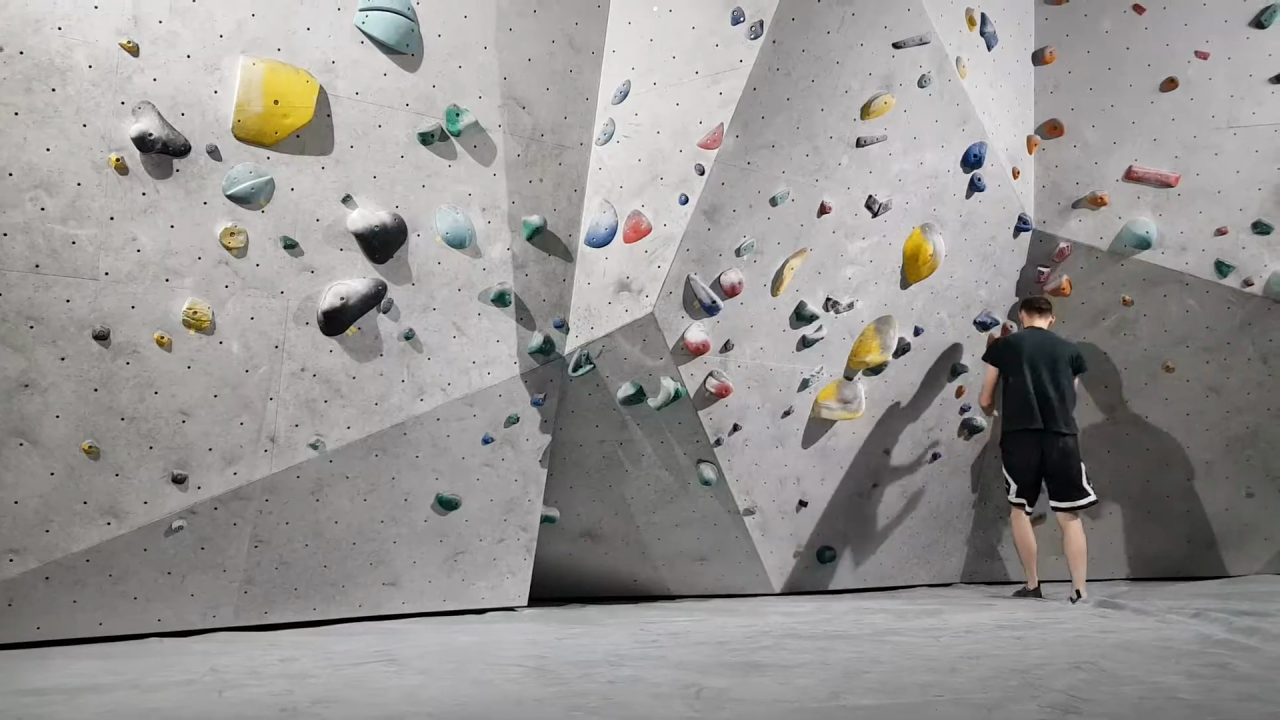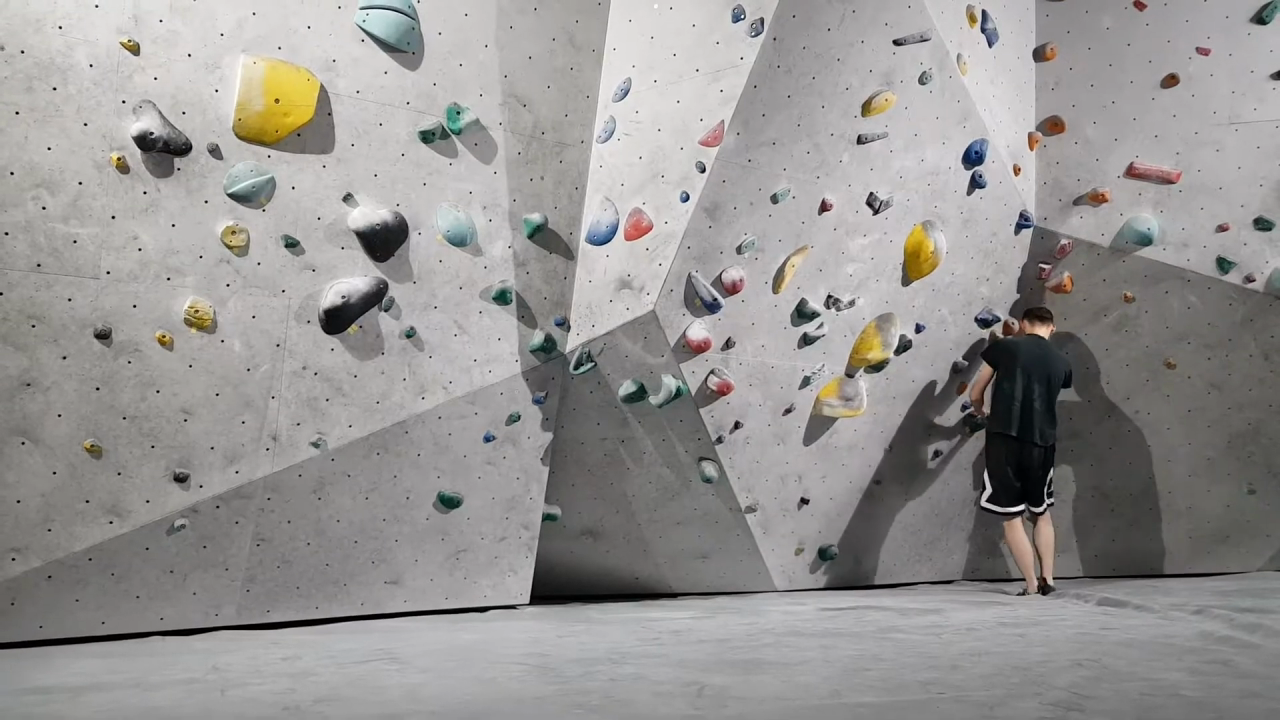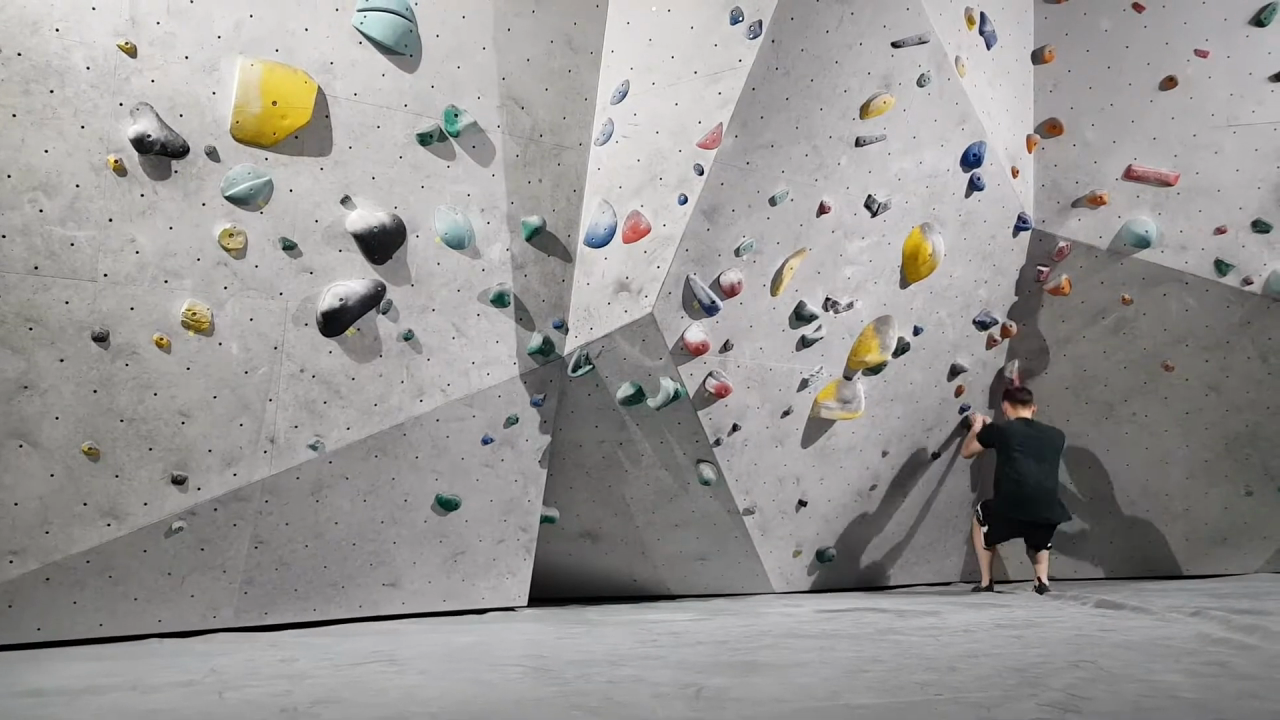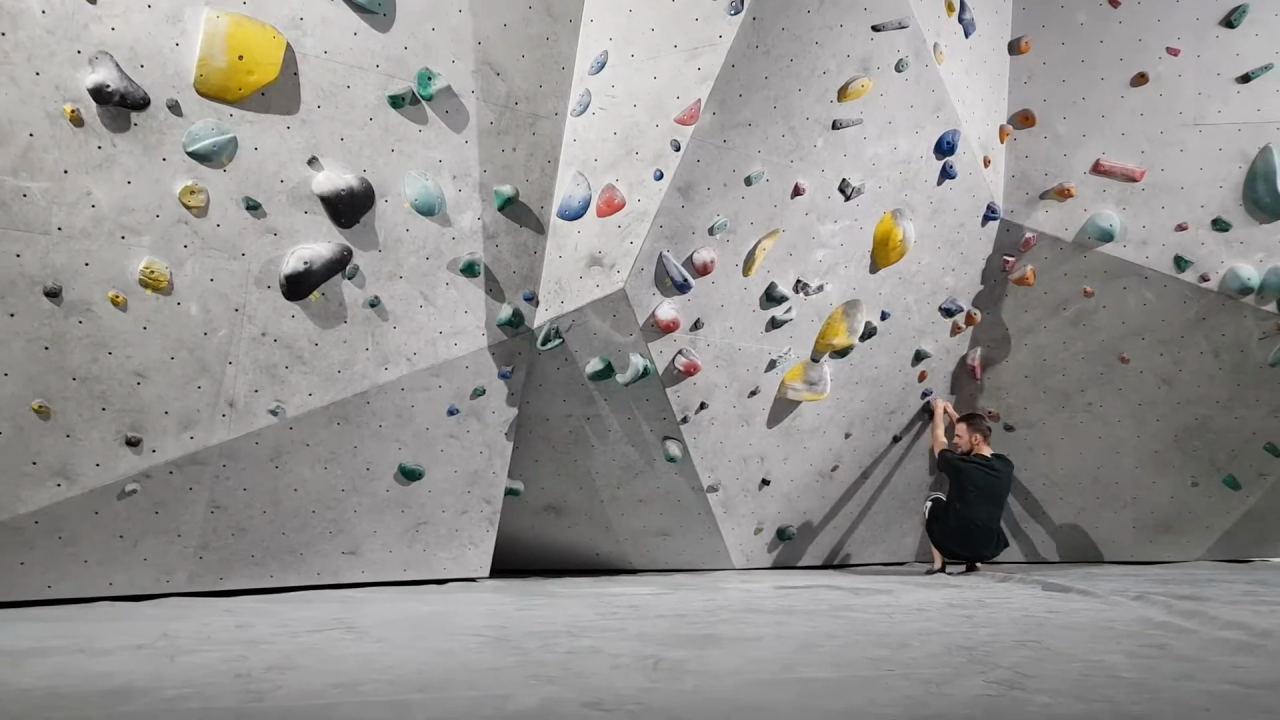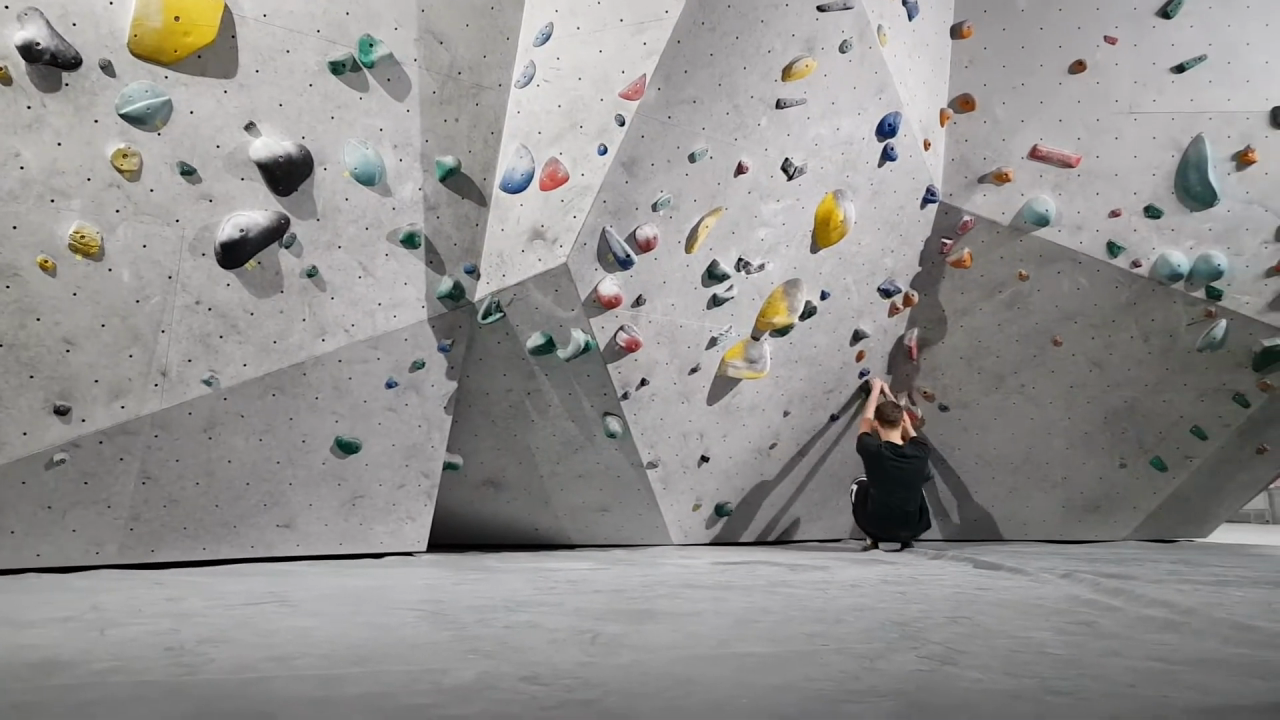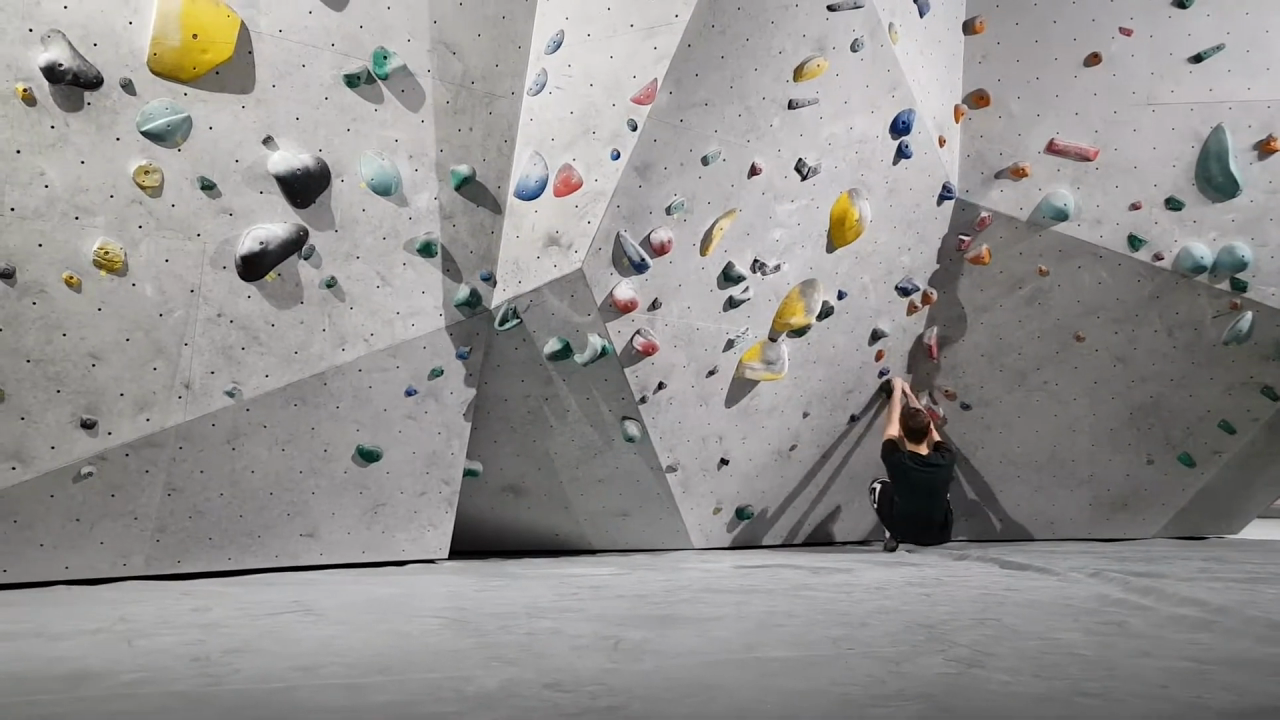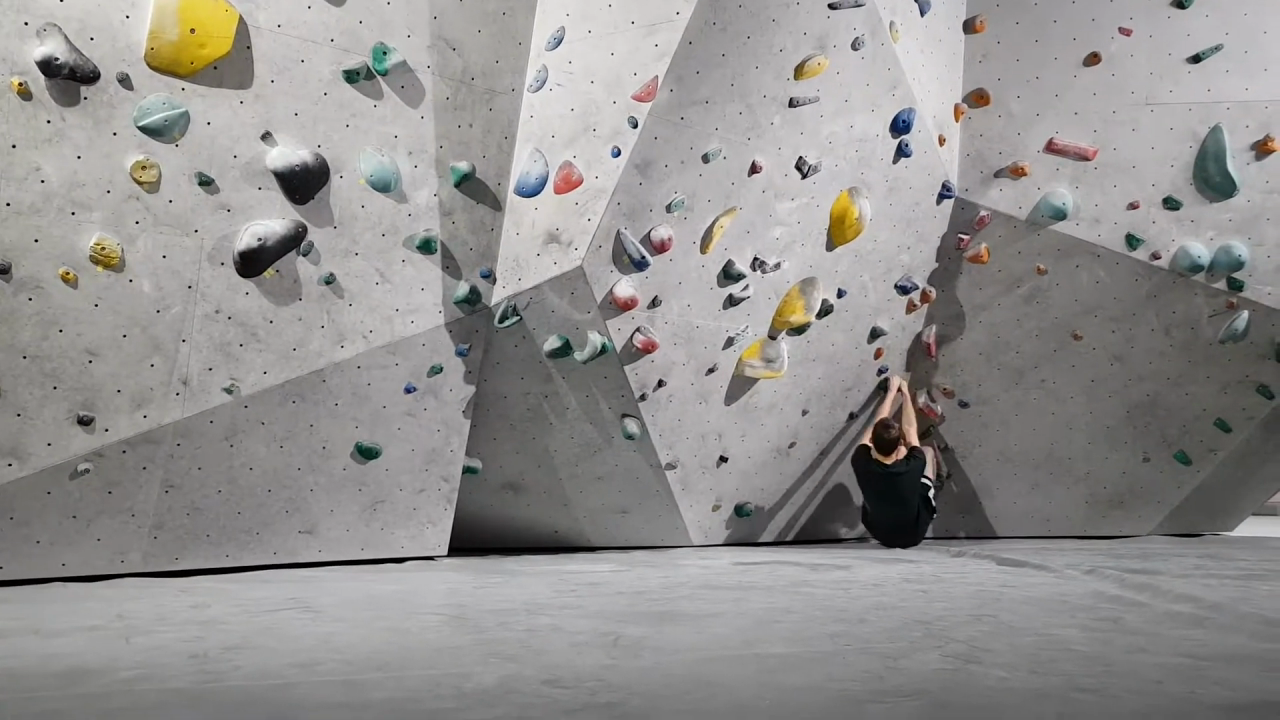
dt=0.7s
person 1, frame 1
left shoulder: (1004, 345)
right shoulder: (1069, 349)
left elbow: (986, 400)
left wrist: (993, 415)
left hip: (1020, 434)
right hip: (1063, 436)
left knee: (1020, 509)
right knee: (1070, 515)
left ankle: (1032, 584)
right ankle: (1079, 588)
person 1, frame 2
left shoulder: (1002, 347)
right shoulder: (1062, 362)
left elbow: (976, 393)
left wrist: (980, 411)
left hip: (1005, 438)
right hip: (1042, 442)
left knee: (1012, 517)
right knee: (1041, 512)
left ankle: (1031, 587)
right ankle: (1047, 580)
person 1, frame 3
left shoulder: (1000, 431)
right shoulder: (1056, 435)
left elbow: (966, 451)
left wrist: (977, 425)
left hip: (1011, 511)
right hip: (1048, 516)
left knee: (980, 516)
right knee: (1037, 538)
left ankle: (986, 582)
right ankle: (1042, 580)
person 1, frame 4
left shoulder: (959, 466)
right shoulder: (1005, 466)
left elbow: (938, 439)
right elbow: (981, 446)
left wrist: (939, 410)
right wrist: (951, 413)
left hip: (954, 546)
right hip: (989, 549)
left knee: (934, 501)
left ankle: (938, 565)
right ankle: (975, 563)
person 1, frame 5
left shoulder: (871, 451)
right shoulder: (921, 452)
left elbow: (866, 420)
right elbow: (907, 425)
left wrist: (875, 390)
right wrist: (887, 393)
left hip: (877, 527)
right hip: (914, 528)
left knee: (859, 485)
left ankle: (871, 542)
right ankle: (907, 540)
person 1, frame 6
left shoulder: (895, 460)
right shoulder: (946, 459)
left elbow: (892, 424)
right elbow: (929, 428)
left wrist: (897, 390)
right wrist: (908, 393)
left hip: (903, 530)
right hip: (939, 533)
left knee: (877, 486)
left ankle: (892, 536)
person 1, frame 7
left shoulder: (861, 464)
right shoulder: (912, 468)
left elbow: (877, 424)
right elbow: (910, 430)
left wrist: (891, 391)
right wrist: (905, 392)
left hip: (881, 534)
right hip: (914, 534)
right knee: (928, 451)
